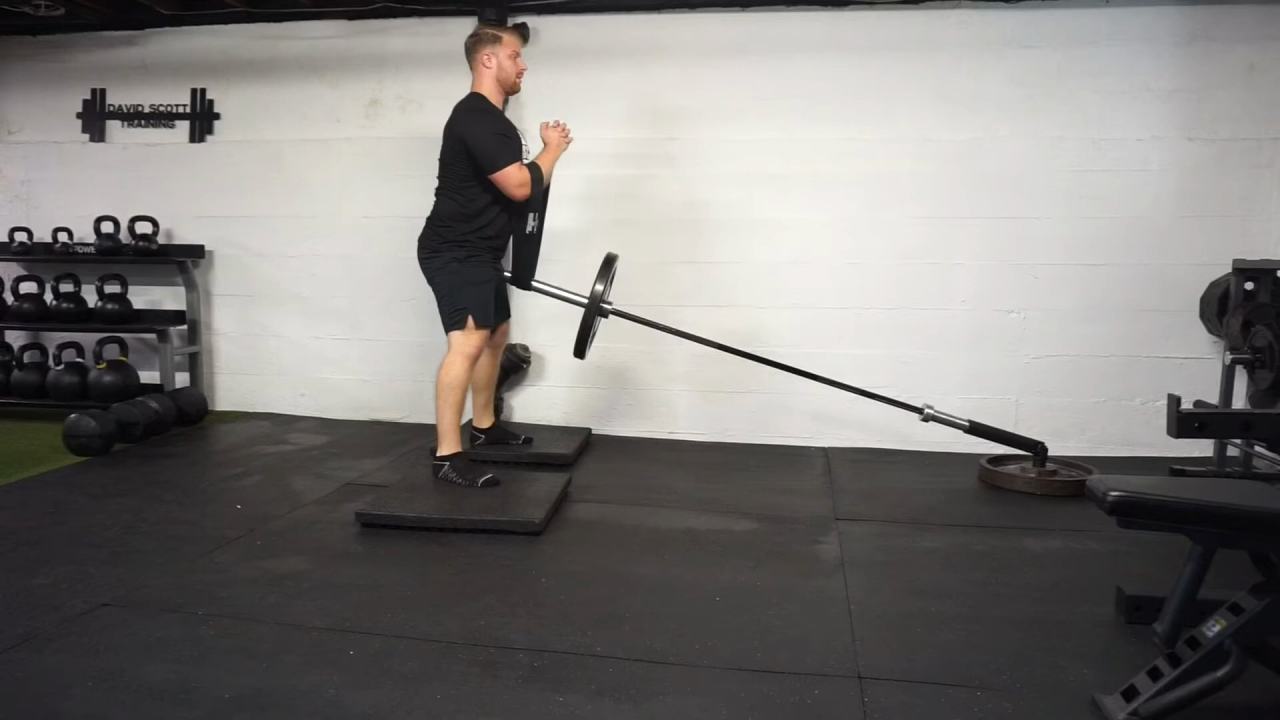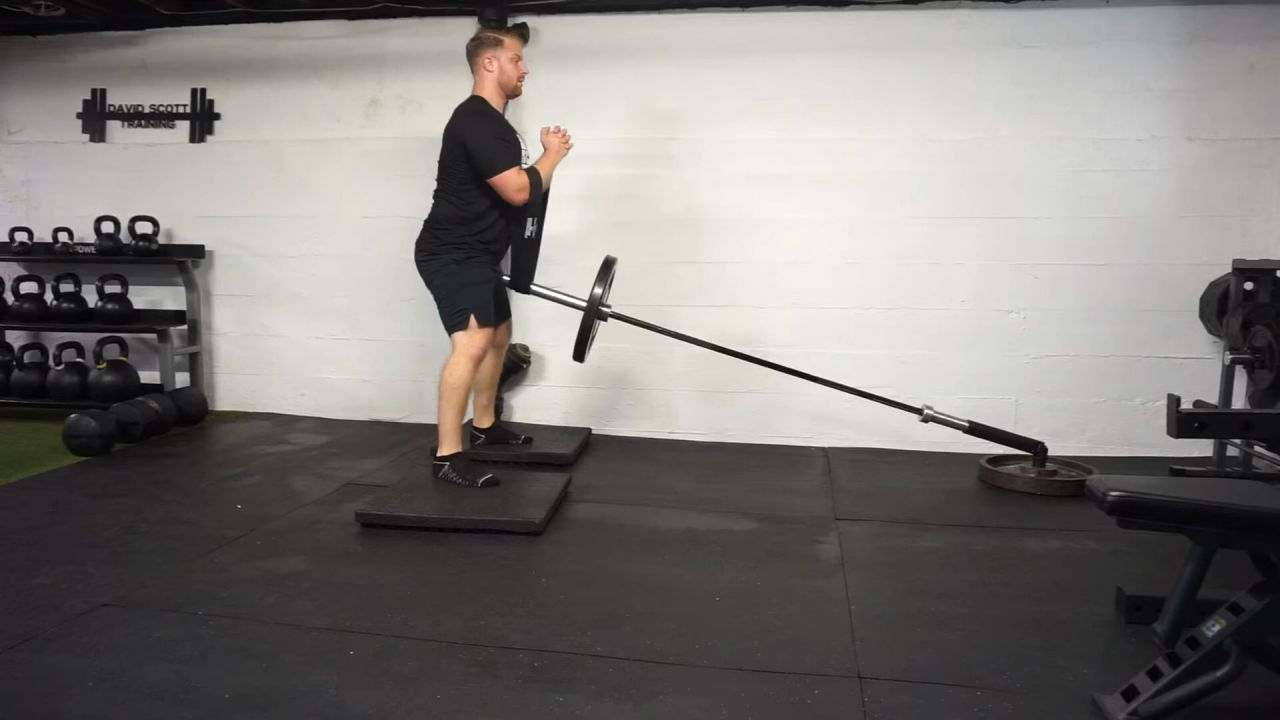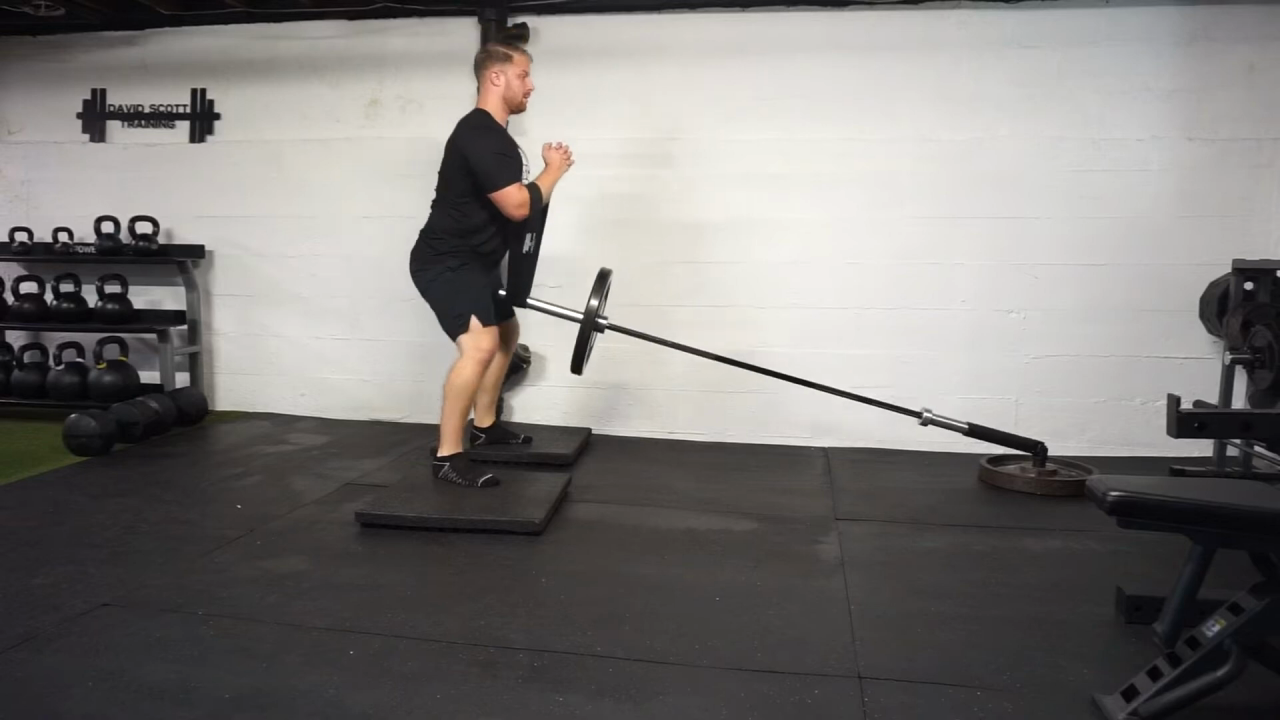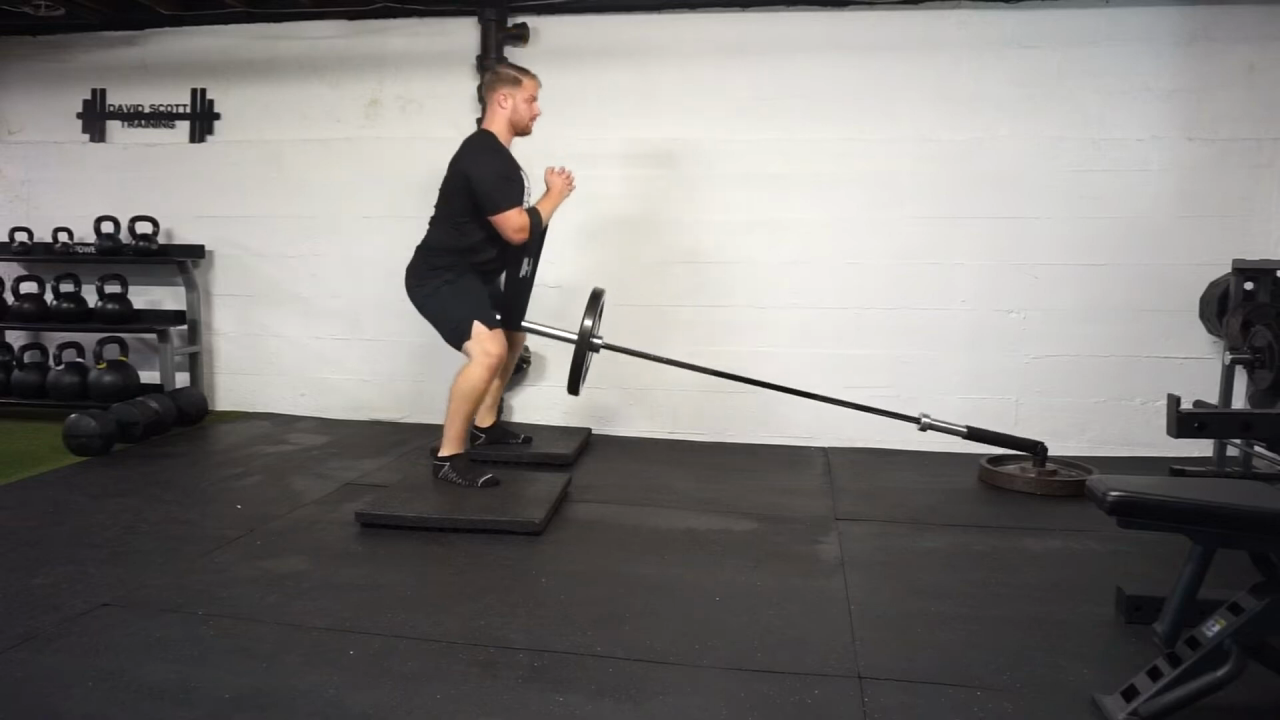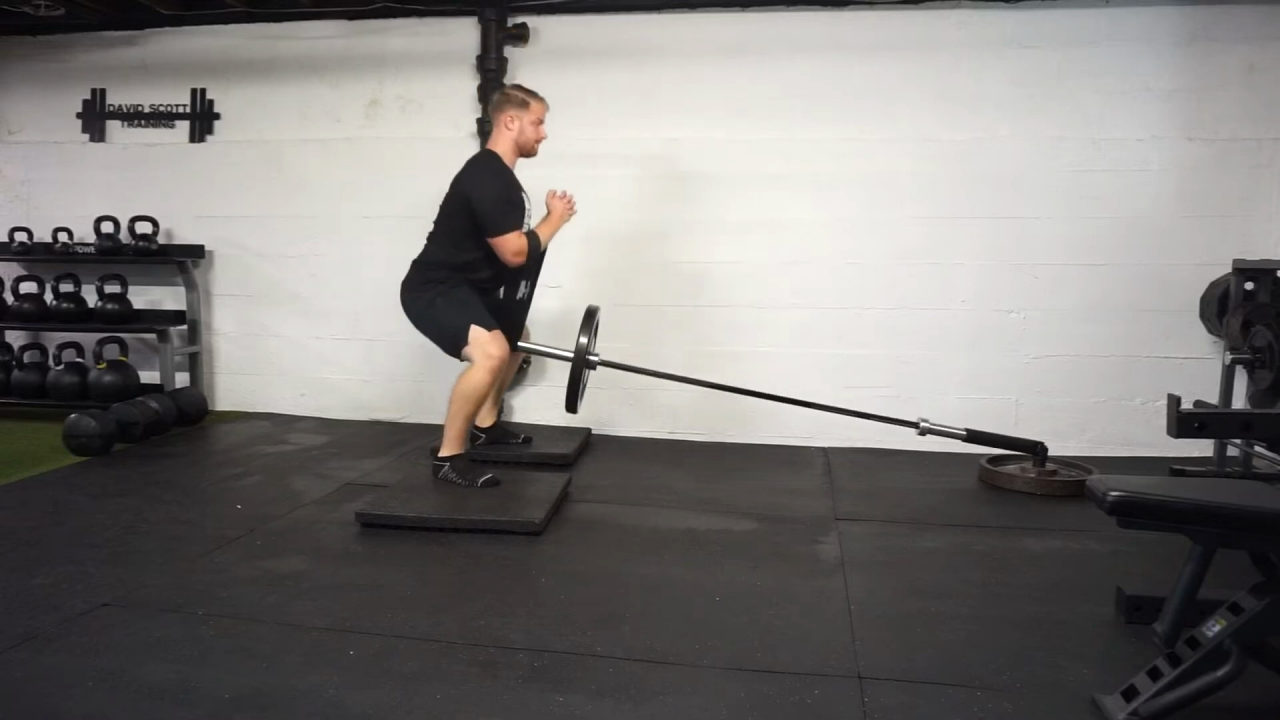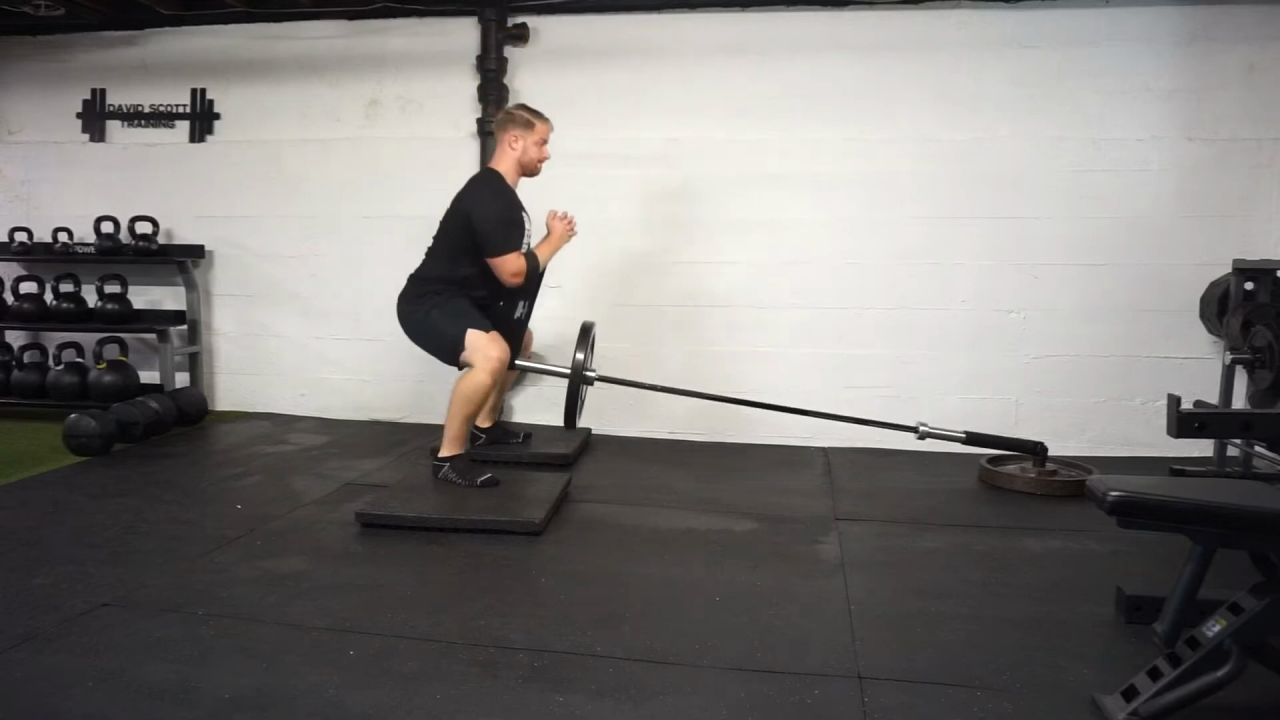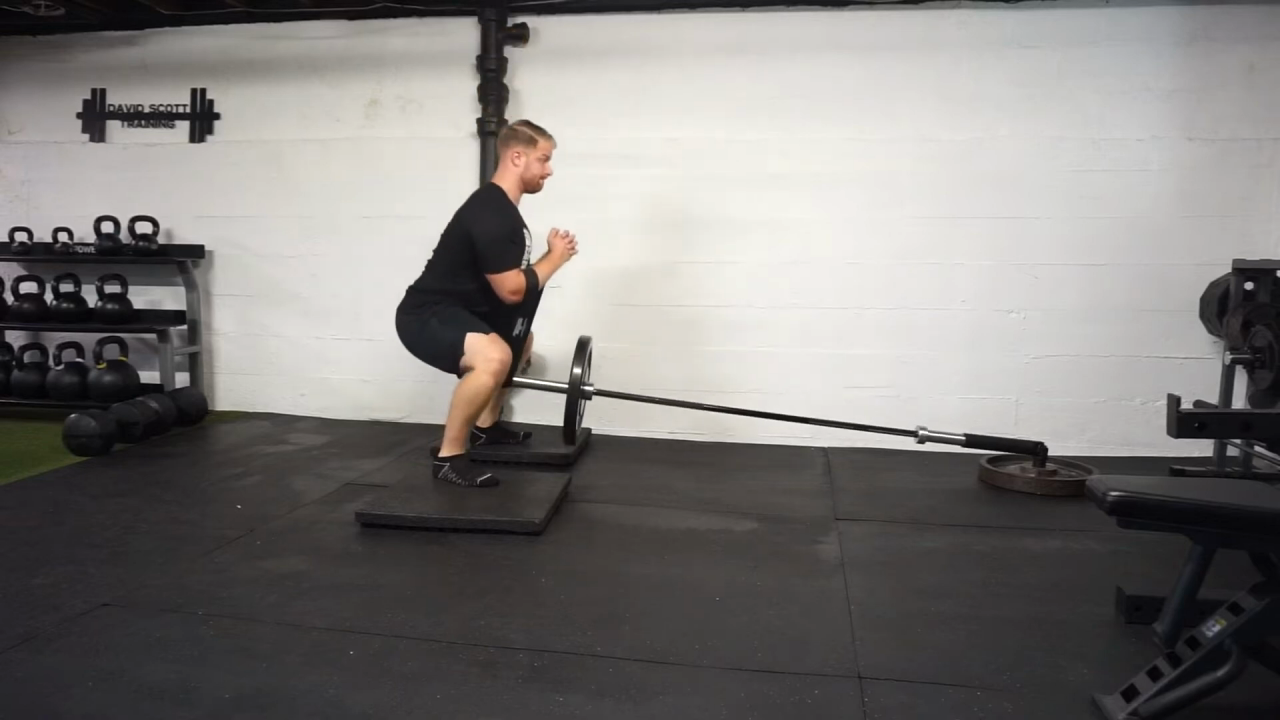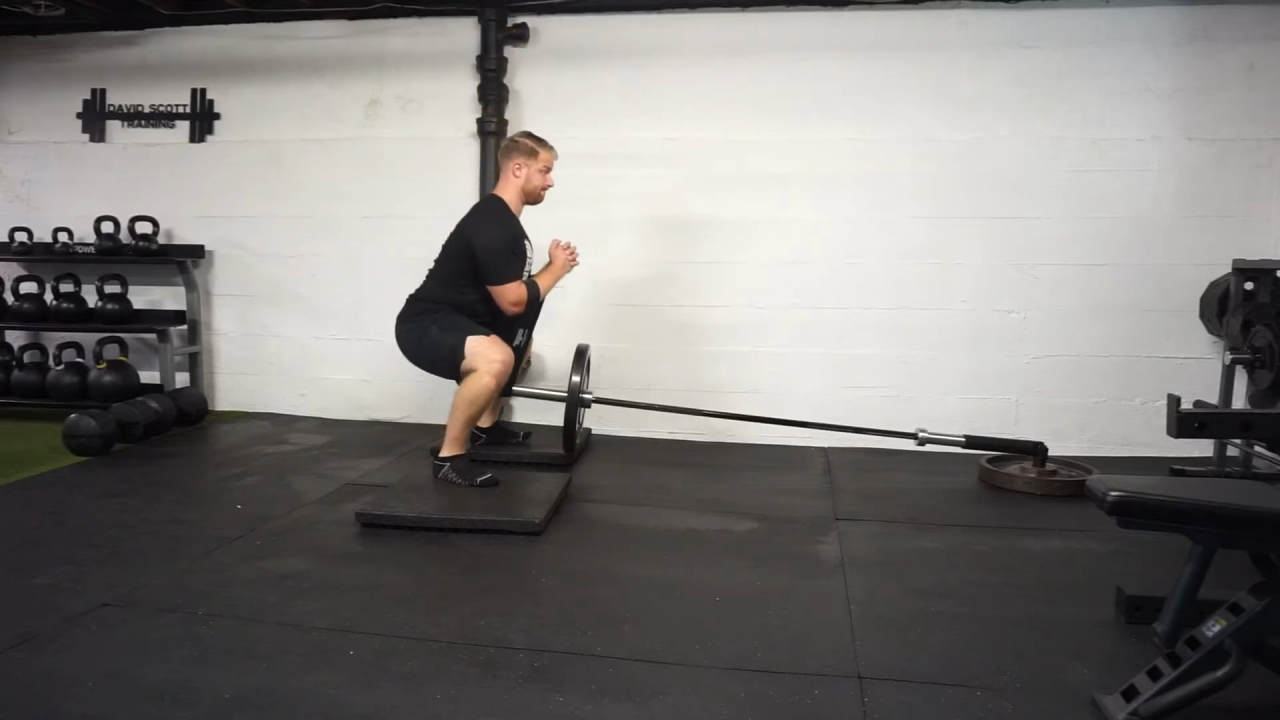
dt=0.2s
person 1, frame 1
left shoulder: (489, 116)
right shoulder: (476, 118)
right elbow: (520, 185)
right wrist: (553, 148)
left hip: (478, 250)
right hip: (456, 252)
left knee: (495, 335)
right knee: (467, 343)
left ankle: (484, 427)
right ankle: (448, 456)
person 1, frame 2
left shoulder: (489, 119)
right shoulder: (476, 121)
right elbow: (518, 190)
right wrist: (553, 153)
left hip: (476, 251)
right hip: (453, 253)
left knee: (497, 335)
right knee: (472, 343)
left ankle: (484, 426)
right ankle: (448, 457)
person 1, frame 3
left shoulder: (492, 132)
right shoulder: (479, 134)
left elbow: (512, 204)
right elbow: (518, 206)
right wrist: (554, 168)
left hip: (473, 259)
right hip: (445, 261)
left knee: (505, 333)
right knee: (480, 345)
left ankle: (485, 425)
right ankle: (449, 456)
person 1, frame 4
left shoulder: (494, 153)
right shoulder: (484, 158)
left elbow: (513, 227)
right elbow: (517, 230)
right wrist: (556, 193)
left hip: (470, 272)
right hip: (439, 276)
left knee: (512, 335)
right knee: (488, 349)
left ankle: (485, 425)
right ankle: (449, 456)
person 1, frame 5
left shoulder: (498, 174)
right shoulder: (488, 179)
left elbow: (512, 250)
right elbow: (515, 253)
right wrist: (556, 217)
left hip: (466, 285)
right hip: (433, 290)
left knee: (515, 337)
right knee: (490, 352)
left ankle: (485, 425)
right ankle: (449, 457)
person 1, frame 6
left shoulder: (500, 192)
right shoulder: (489, 198)
left elbow: (511, 269)
right elbow: (513, 274)
right wrist: (555, 238)
left hip: (463, 298)
right hip: (429, 304)
left knee: (518, 340)
right knee: (492, 355)
left ankle: (485, 426)
right ankle: (449, 457)
person 1, frame 7
left shoulder: (501, 208)
right shoulder: (490, 215)
left elbow: (510, 285)
right elbow: (512, 290)
right wrist: (556, 256)
left hip: (460, 309)
right hip: (426, 316)
left knee: (519, 342)
right knee: (493, 357)
left ankle: (485, 427)
right ankle: (449, 458)
person 1, frame 8
left shoulder: (502, 219)
right shoulder: (492, 227)
left elbow: (510, 295)
right elbow: (513, 302)
left wrist: (554, 266)
right wrist: (558, 268)
left hip: (455, 318)
right hip: (424, 326)
left knee: (517, 345)
right knee: (496, 360)
left ankle: (485, 427)
right ankle: (449, 458)
